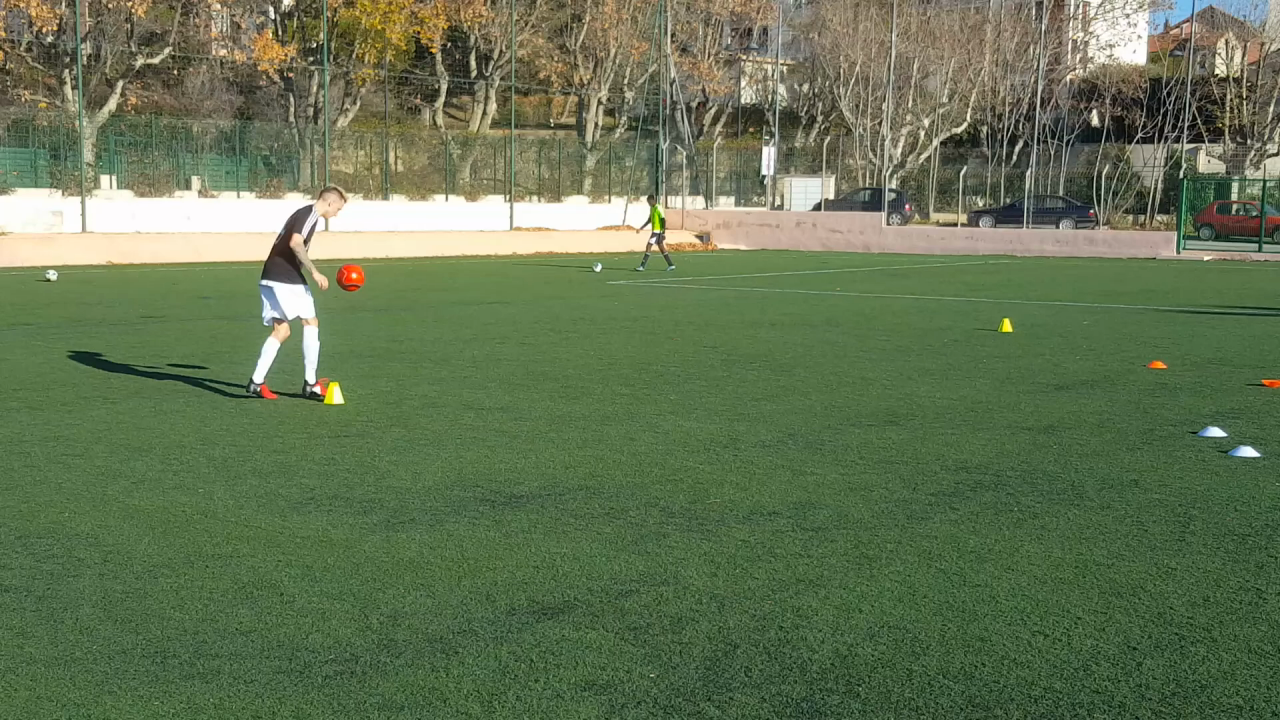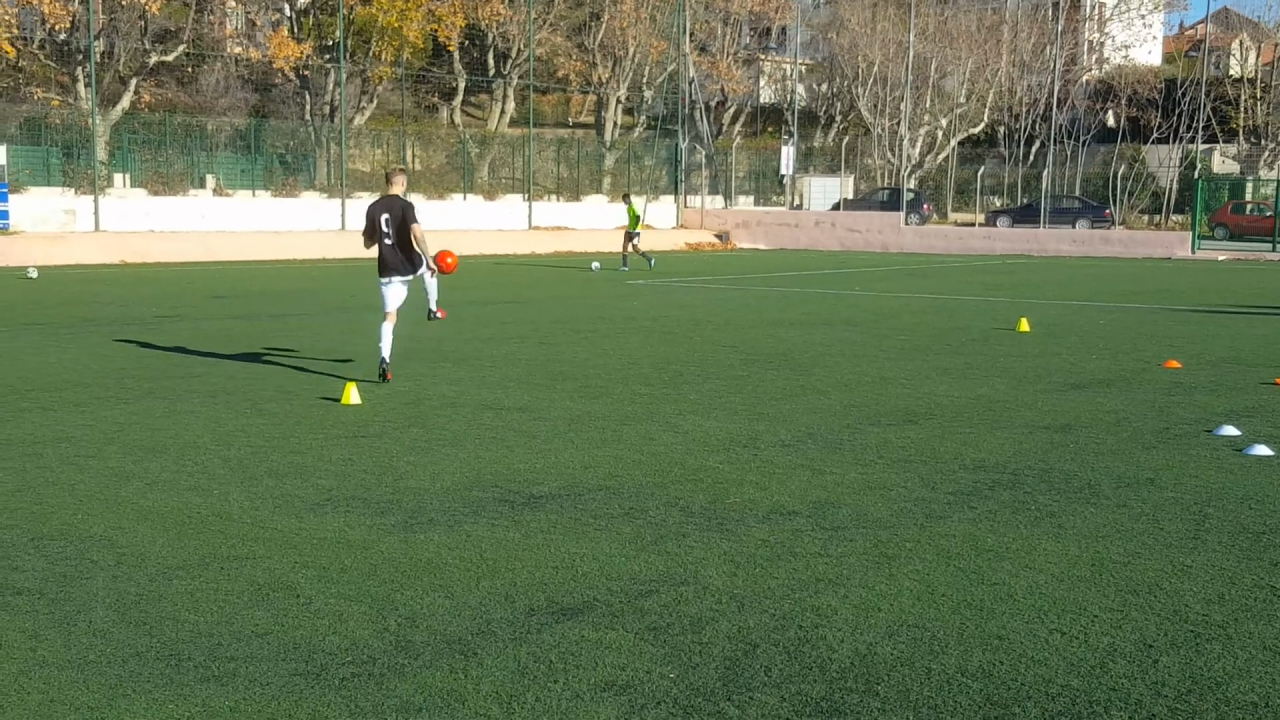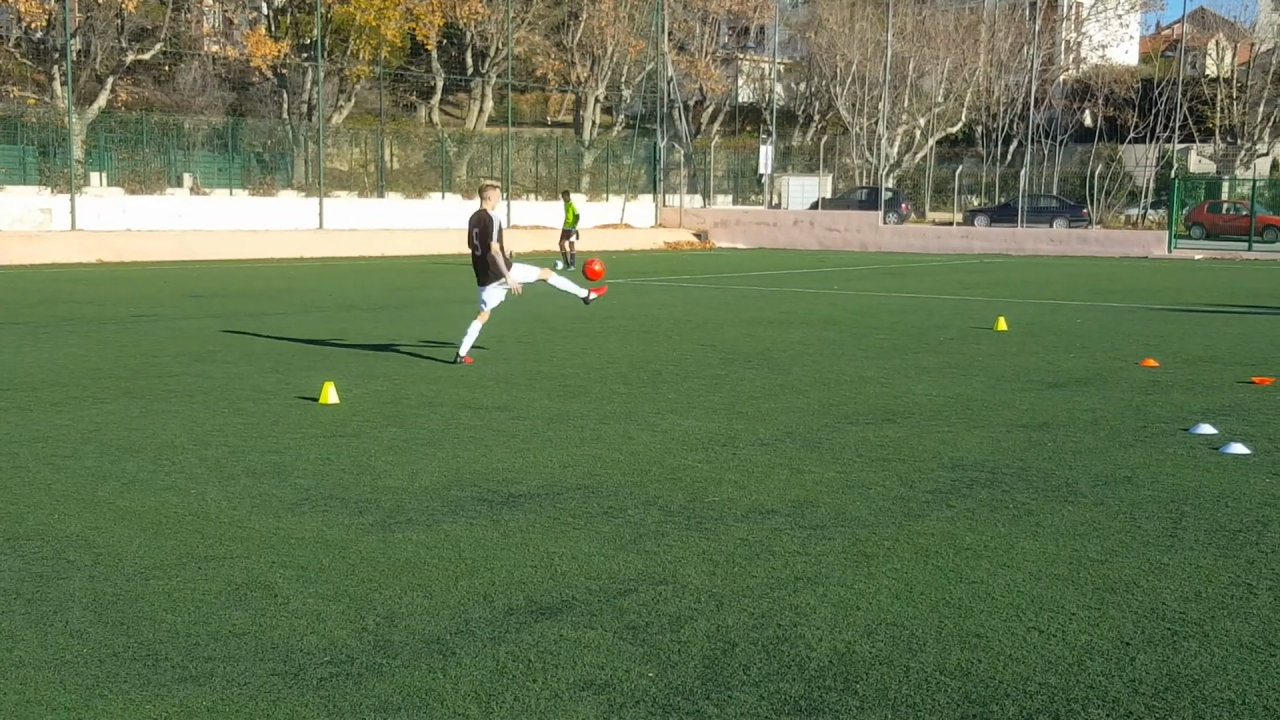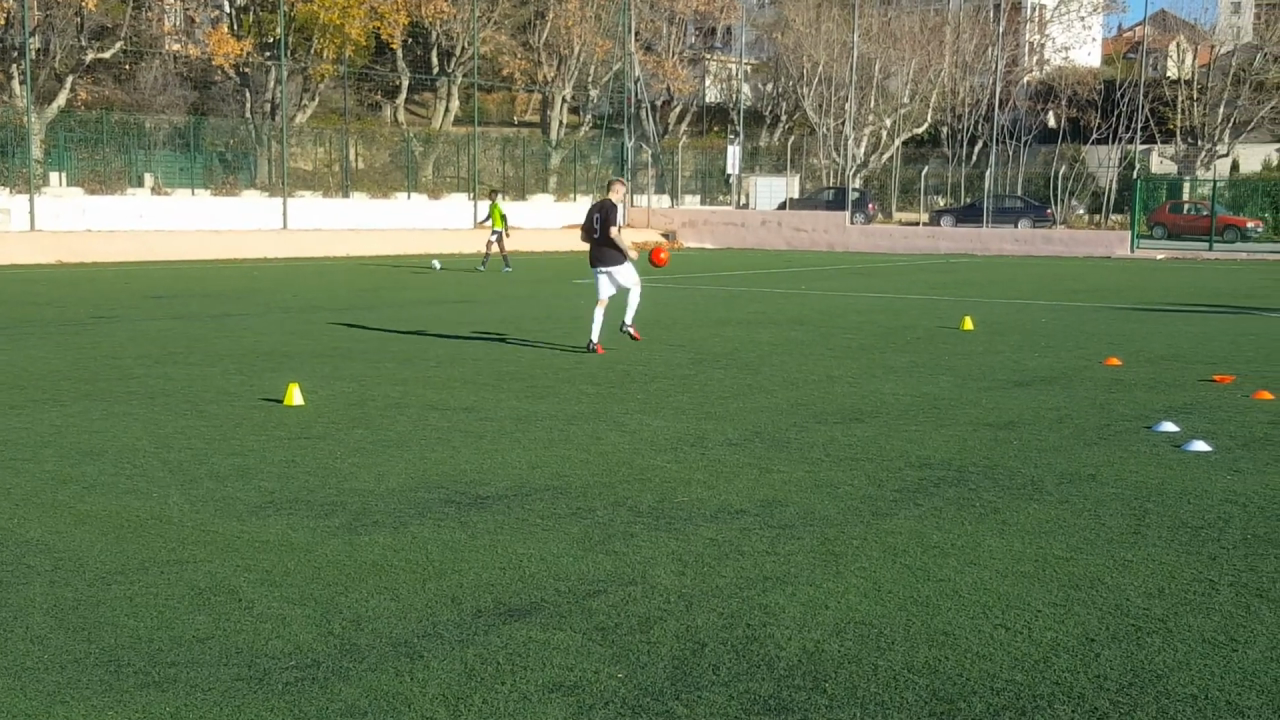
dt=0.7s
person 1, frame 1
left shoulder: (300, 215)
right shoulder: (311, 215)
left elbow: (277, 248)
right elbow: (295, 242)
right wrist: (314, 273)
left hip: (270, 278)
right hip: (286, 278)
left knee: (281, 332)
right knee: (311, 324)
left ankle: (256, 383)
right ankle: (311, 383)
person 1, frame 2
left shoulder: (373, 208)
right shoulder: (405, 205)
left elbow: (368, 243)
right elbow: (416, 233)
right wrist: (430, 260)
left hip: (387, 272)
right hip: (409, 266)
left knee: (390, 317)
right knee: (427, 268)
left ankle: (385, 359)
right ankle: (433, 309)
person 1, frame 3
left shoulder: (473, 219)
right shoulder: (491, 219)
right elbow: (494, 250)
right wrist: (508, 277)
left hip: (484, 279)
right hip: (500, 274)
left knee: (483, 316)
right knee: (546, 273)
left ankle: (462, 353)
right ankle: (586, 294)
person 1, frame 4
left shoulder: (594, 208)
right shoulder: (612, 208)
left elbow: (584, 234)
right elbow: (613, 233)
right wrist: (627, 250)
left hip: (598, 262)
right hip: (614, 261)
left knee: (602, 303)
right knee: (636, 284)
left ankle: (593, 341)
right ankle: (627, 323)
